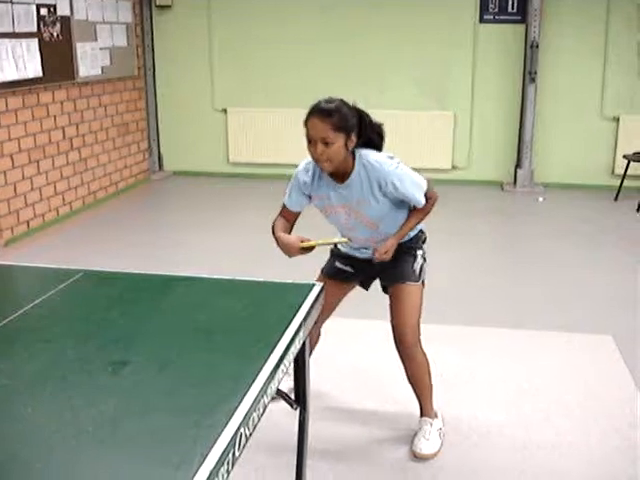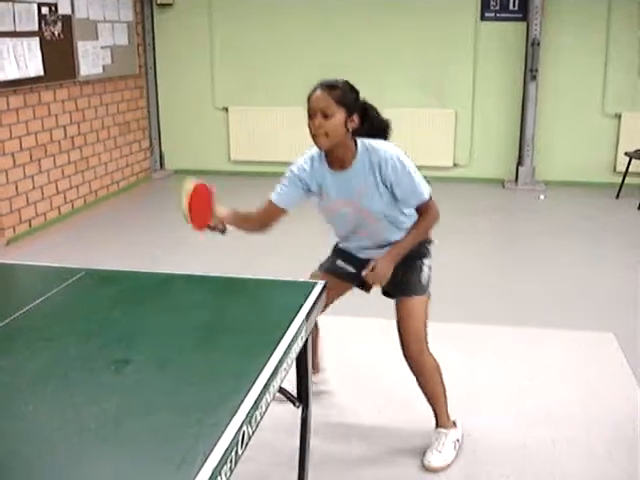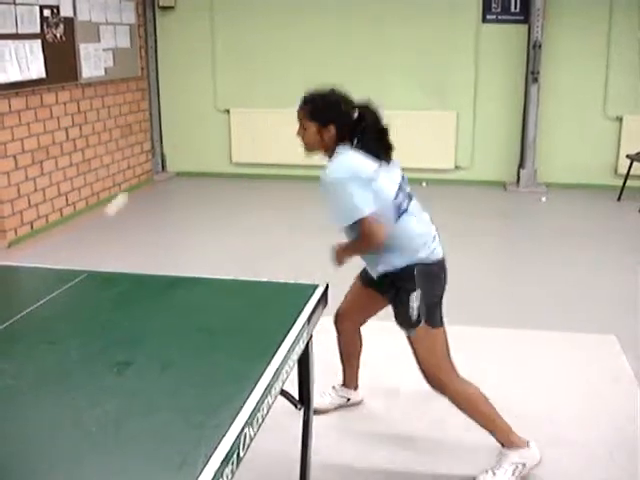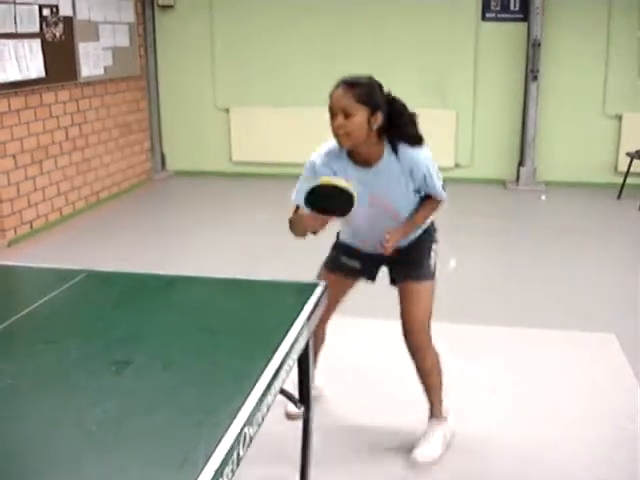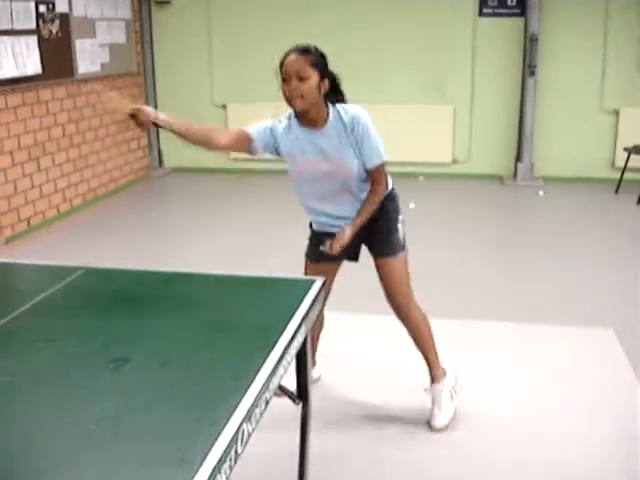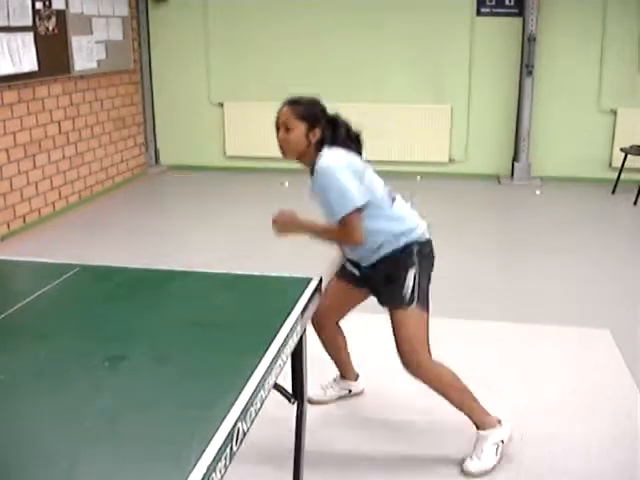
dt=0.7s
person 1, frame 1
left shoulder: (382, 169)
right shoulder: (307, 174)
left elbow: (429, 199)
right elbow: (283, 218)
left wrist: (396, 238)
right wrist: (283, 238)
left hip: (400, 248)
right hip: (351, 250)
left knee: (406, 338)
left ankle: (430, 417)
person 1, frame 2
left shoulder: (385, 158)
right shoulder: (307, 169)
left elbow: (430, 214)
right elbow: (262, 219)
left wrist: (391, 258)
right wrist: (228, 216)
left hip: (406, 251)
right hip: (352, 251)
left knee: (414, 348)
left ankle: (447, 427)
right ankle: (311, 371)
person 1, frame 3
left shoulder: (338, 172)
right shoulder: (366, 156)
left elbow: (376, 236)
left wrist: (346, 249)
left hip: (414, 268)
right hip: (395, 261)
left knee: (440, 376)
right knee: (345, 318)
left ankle: (518, 448)
right ankle: (349, 389)
person 1, frame 4
left shoulder: (413, 157)
right shoulder: (324, 161)
left elbow: (435, 197)
right elbow: (298, 220)
left wrist: (402, 230)
right wrist: (305, 223)
left hip: (410, 244)
right hip: (354, 244)
left knee: (417, 337)
left ankle: (438, 418)
person 1, frame 5
left shoulder: (353, 119)
right shoulder: (280, 131)
left elbow: (379, 181)
right elbow: (222, 140)
left wrist: (352, 229)
right wrist: (161, 120)
left hip: (375, 213)
right hip: (325, 223)
left knee: (402, 304)
left ankle: (440, 380)
right ankle: (307, 368)
person 1, frame 6
left shoulder: (331, 164)
right shoulder: (331, 164)
left elbow: (354, 234)
left wrist: (300, 226)
left hip: (403, 252)
right hip: (371, 254)
left knee: (415, 361)
right knee: (322, 316)
left ankle: (491, 428)
right ankle: (348, 380)
